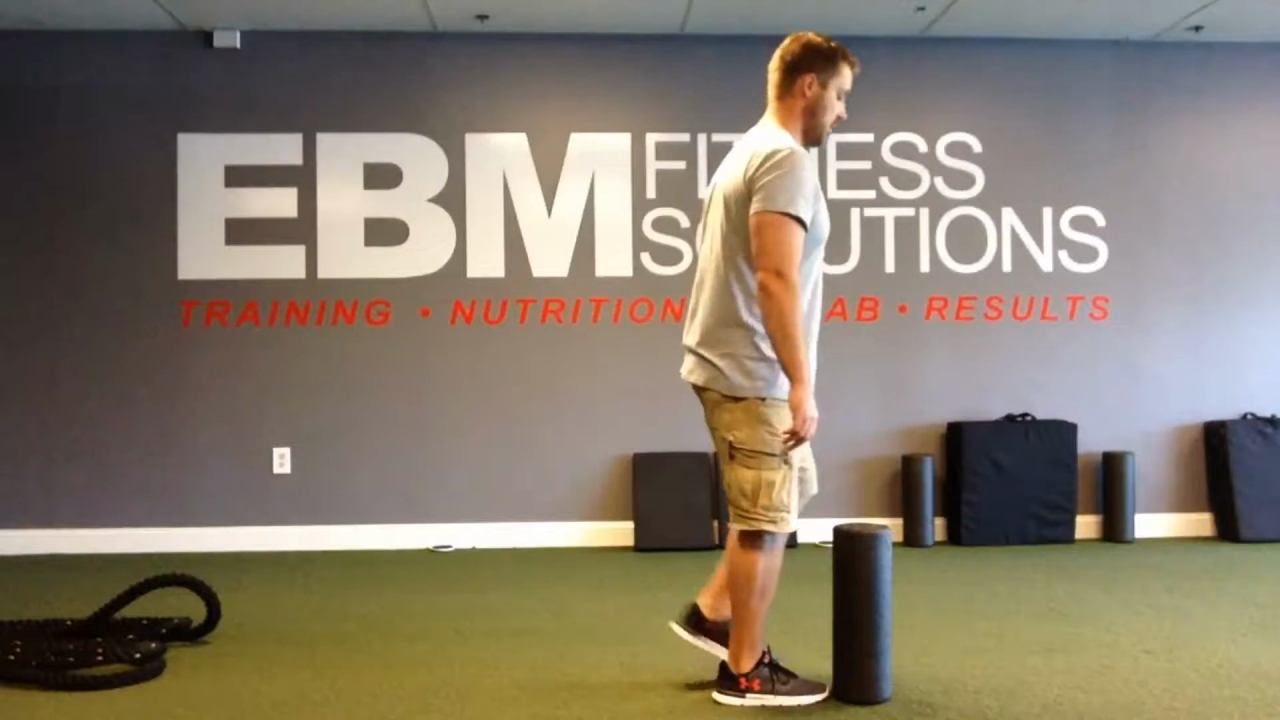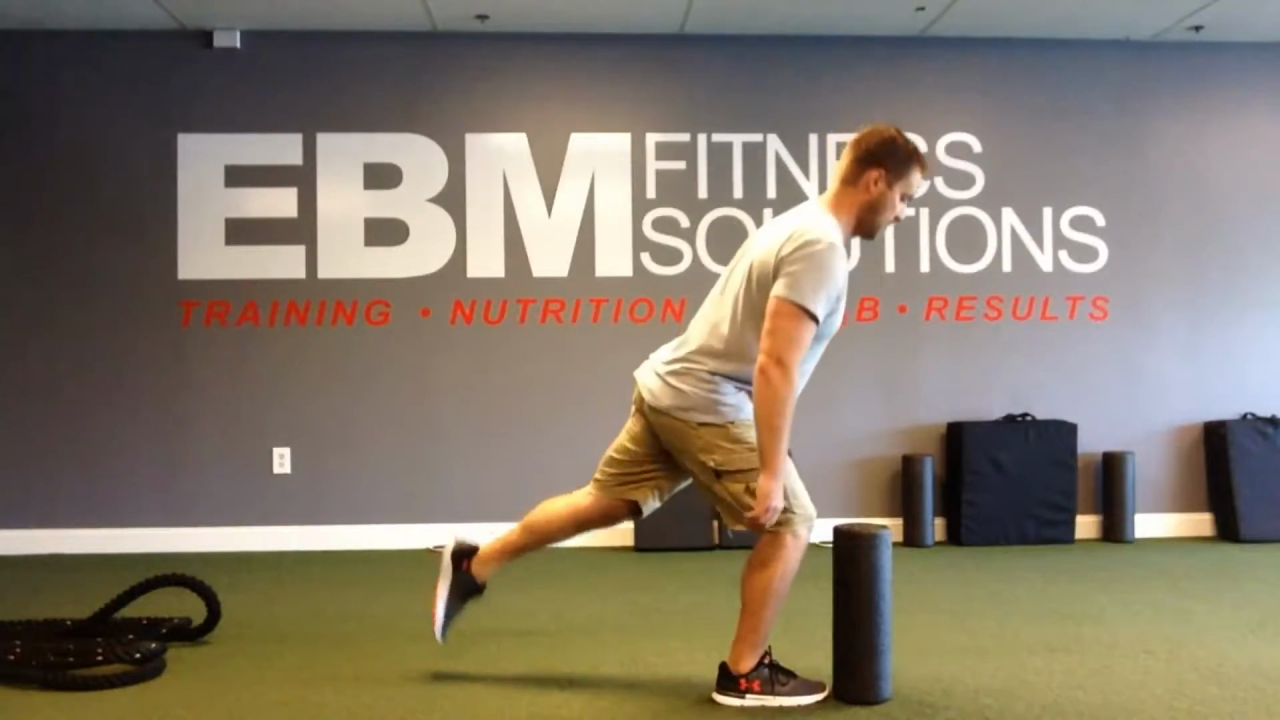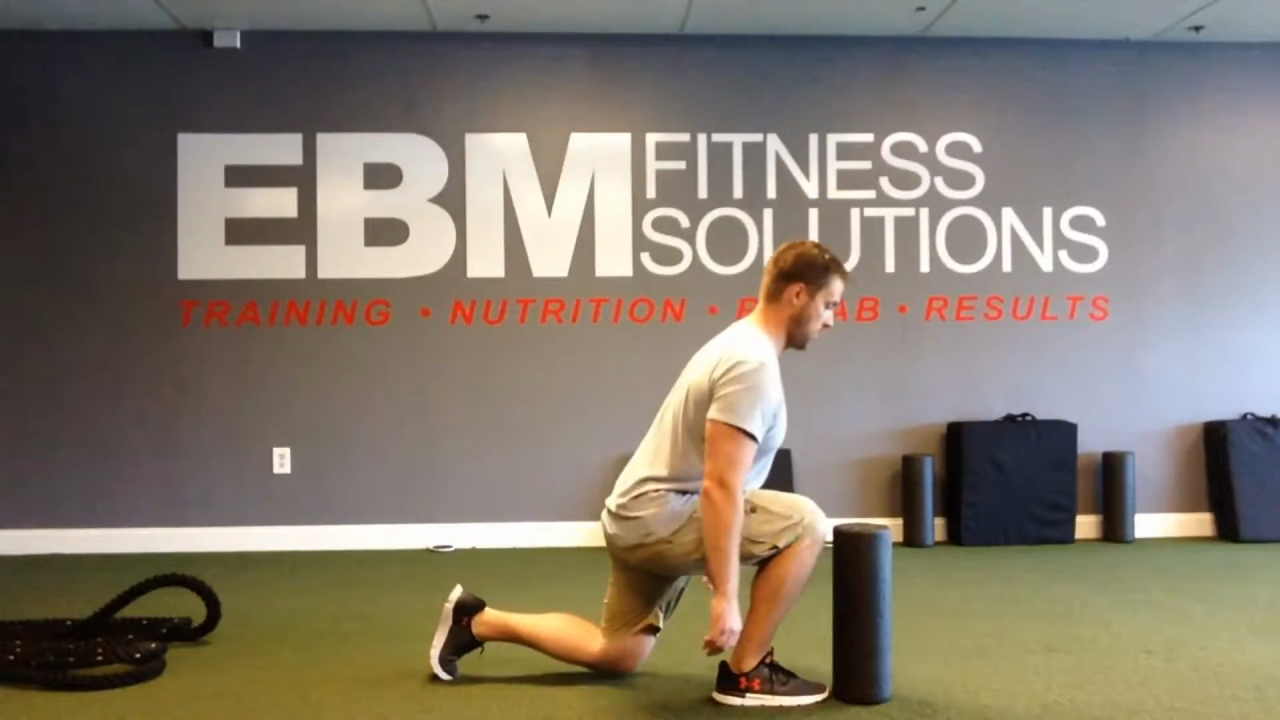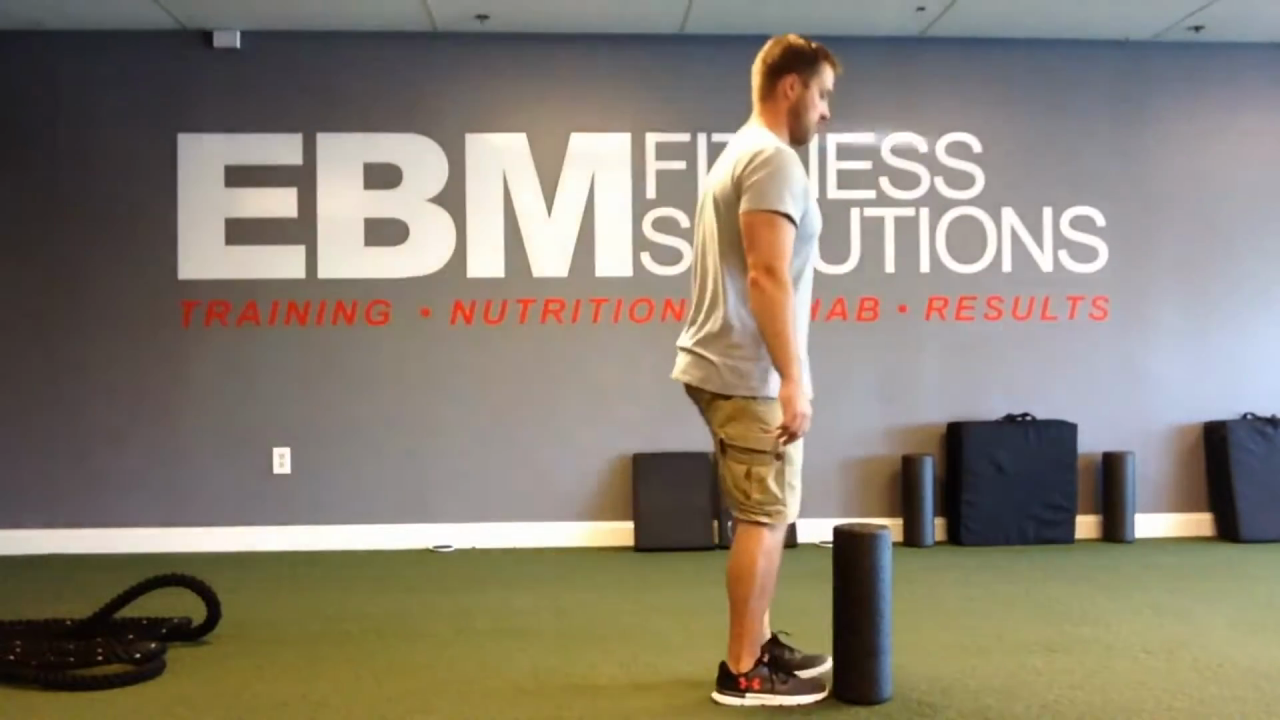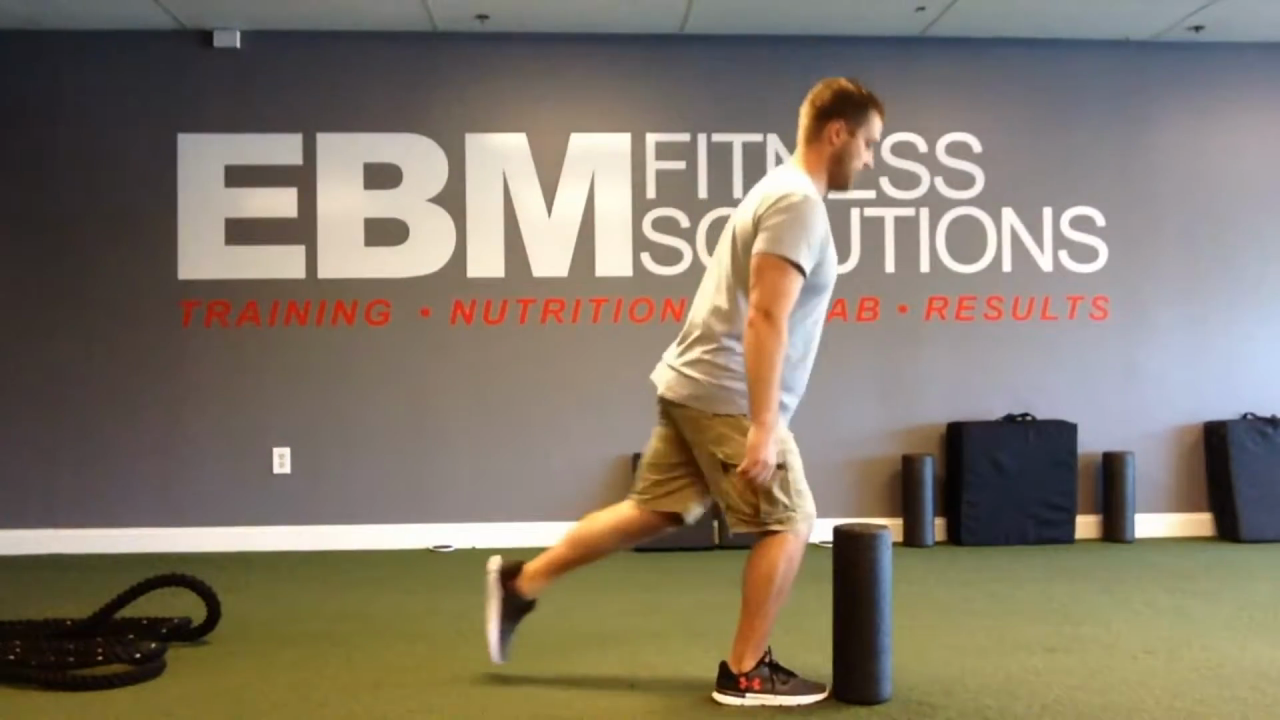
dt=1s
person 1, frame 1
left shoulder: (749, 152)
right shoulder: (784, 158)
right elbow: (776, 280)
right wrist: (801, 384)
left hip: (737, 367)
right hip: (750, 374)
left knee: (784, 497)
right knee: (766, 519)
left ankle: (713, 612)
right ankle: (744, 671)
person 1, frame 2
left shoulder: (801, 223)
right shoulder: (821, 247)
right elbow: (776, 366)
right wrist: (772, 472)
left hip: (667, 389)
right hip: (703, 402)
left knee: (603, 503)
right knee: (790, 523)
left ankle: (472, 567)
right ankle: (746, 674)
person 1, frame 3
left shoulder: (739, 344)
right shoulder: (751, 364)
right elbow: (722, 489)
right wrist: (726, 597)
left hip: (641, 519)
right hip: (660, 519)
left knee: (617, 655)
right knee: (805, 527)
left ankle: (475, 620)
right ankle: (746, 672)
person 1, frame 4
left shoulder: (741, 153)
right shoulder: (772, 159)
right elbow: (768, 276)
right wrist: (793, 381)
left hip: (720, 364)
right hip: (746, 374)
left knee: (757, 516)
right knee: (765, 518)
left ankle: (758, 645)
right ankle: (744, 671)
person 1, frame 5
left shoulder: (781, 189)
right shoulder: (800, 204)
right elbow: (766, 319)
left wrist: (759, 416)
right wrist: (764, 427)
left hip: (694, 382)
right hip: (723, 391)
left knee: (651, 512)
right knee: (788, 524)
left ankle: (522, 584)
right ankle: (745, 671)
